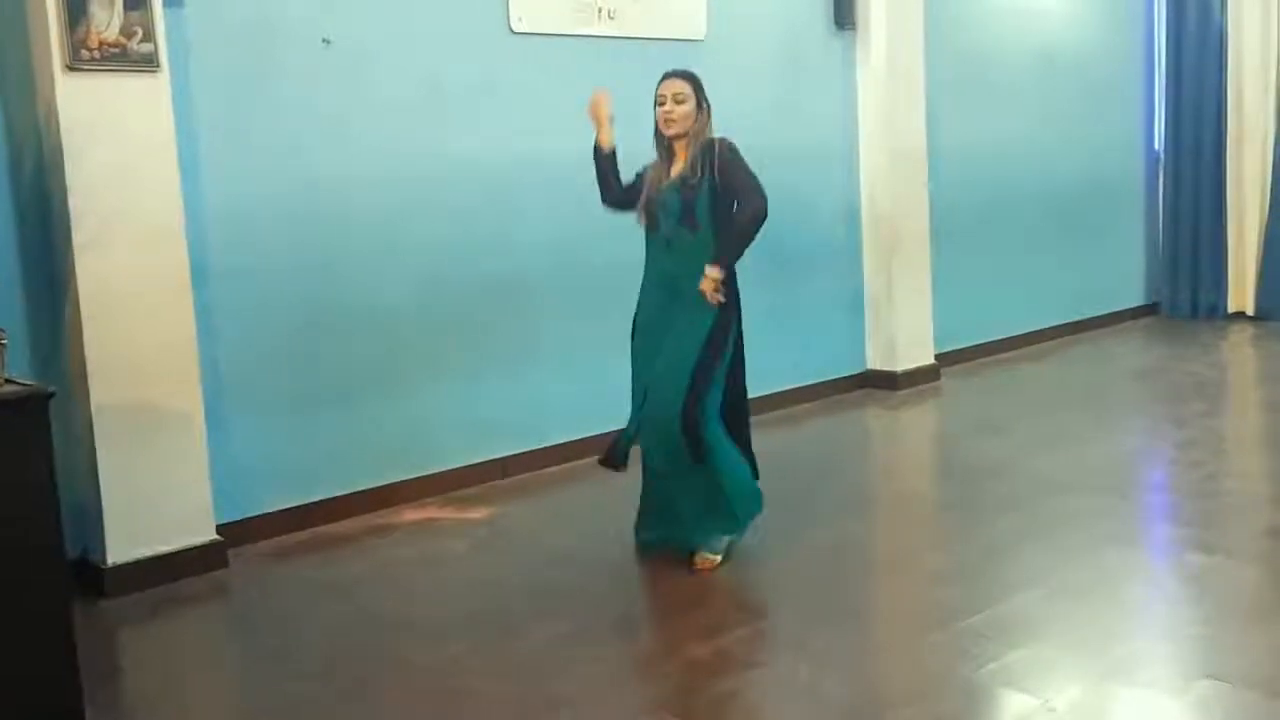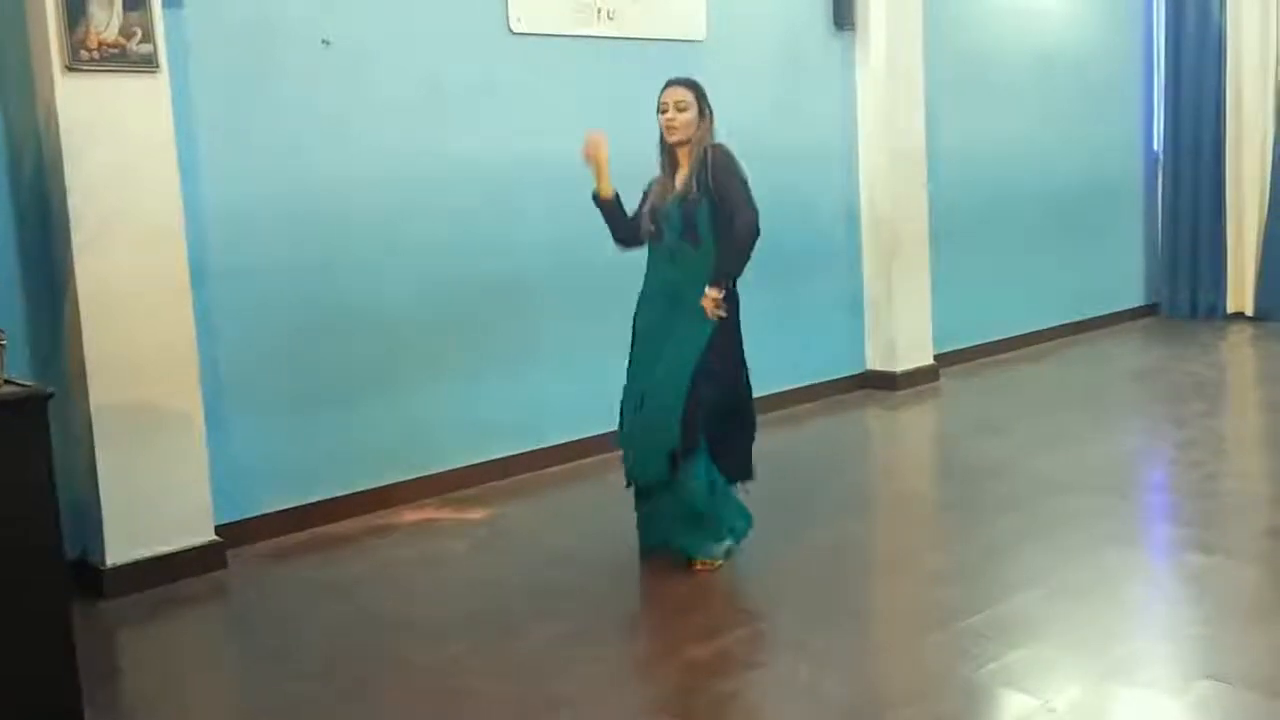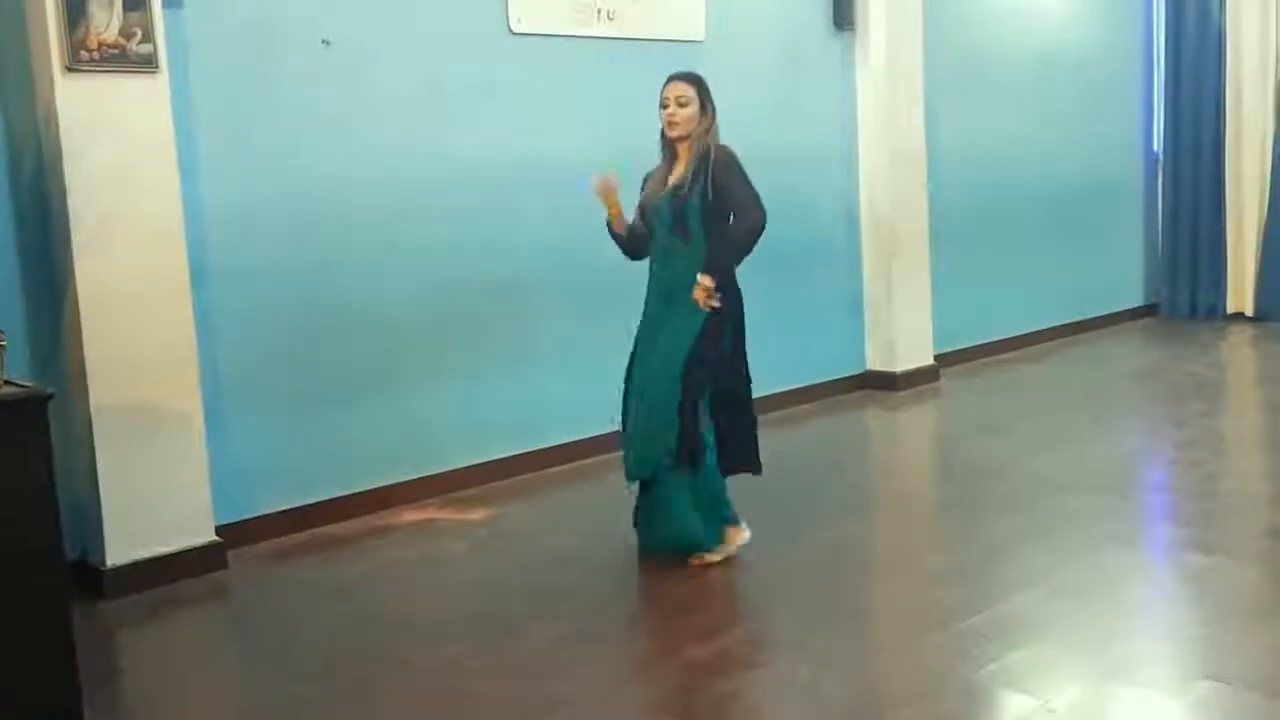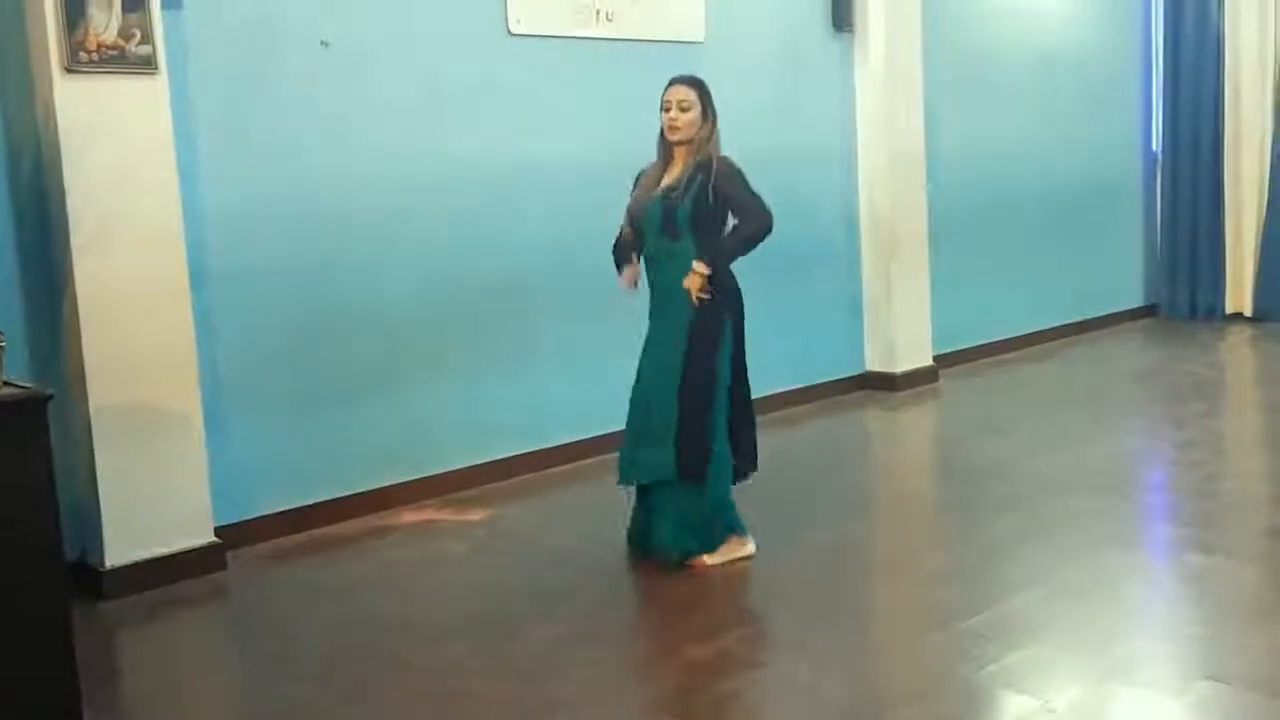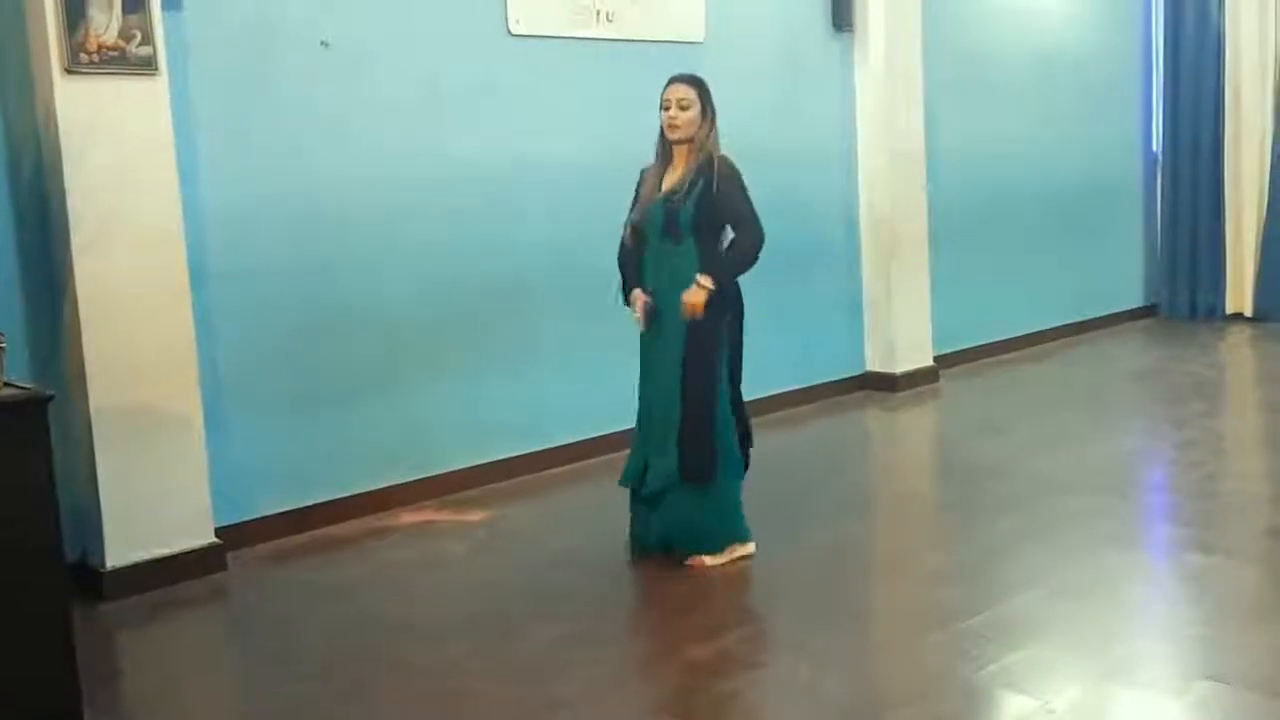
dt=0.1s
person 1, frame 1
left shoulder: (719, 154)
right shoulder: (653, 174)
left elbow: (754, 206)
right elbow: (615, 198)
left wrist: (718, 267)
right wrist: (604, 133)
left hip: (703, 305)
right hip: (657, 305)
left knee: (685, 411)
right knee: (659, 413)
left ankle: (719, 524)
right ankle: (683, 524)
person 1, frame 2
left shoulder: (718, 161)
right shoulder: (659, 184)
left elbow: (747, 222)
right elbow: (629, 237)
left wrist: (720, 285)
right wrist: (603, 177)
left hip: (701, 314)
right hip: (657, 312)
left knee: (676, 420)
right knee: (649, 418)
left ankle: (717, 527)
right ankle: (676, 528)
person 1, frame 3
left shoulder: (718, 161)
right shoulder: (655, 179)
left elbow: (752, 219)
right elbow: (637, 246)
left wrist: (712, 276)
right wrist: (615, 217)
left hip: (703, 310)
right hip: (662, 310)
left knee: (677, 414)
right knee: (649, 413)
left ankle: (720, 526)
right ankle: (679, 525)
person 1, frame 4
left shoulder: (718, 170)
right shoulder: (648, 179)
left elbow: (758, 222)
right elbow: (628, 241)
left wrist: (706, 263)
right wrist: (627, 266)
left hip: (704, 312)
right hip: (665, 314)
left knee: (695, 417)
right knee: (657, 417)
left ankle: (727, 534)
right ankle: (672, 530)
person 1, frame 5
left shoulder: (718, 173)
right shoulder: (649, 179)
left elbow: (750, 237)
right elbow: (630, 247)
left wrist: (708, 282)
right wrist: (635, 292)
left hip: (705, 317)
right hip: (663, 319)
left knee: (698, 421)
right knee: (662, 420)
left ankle: (727, 536)
right ankle: (671, 530)
